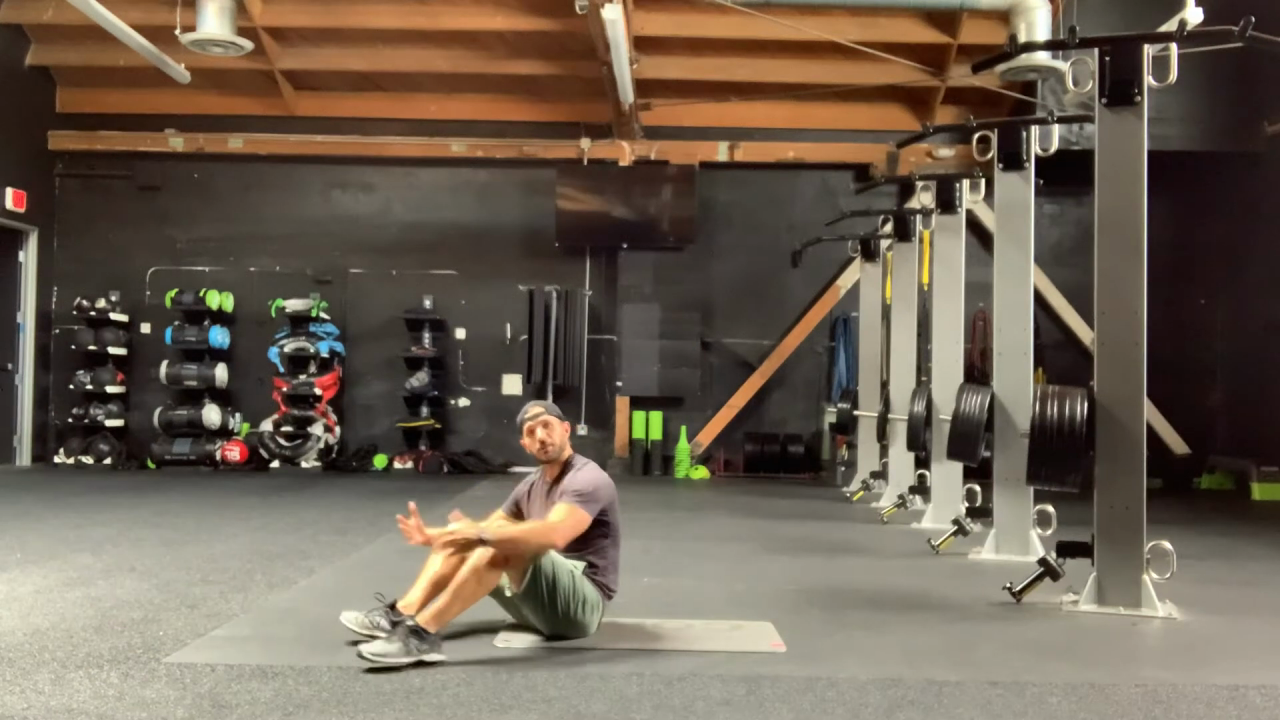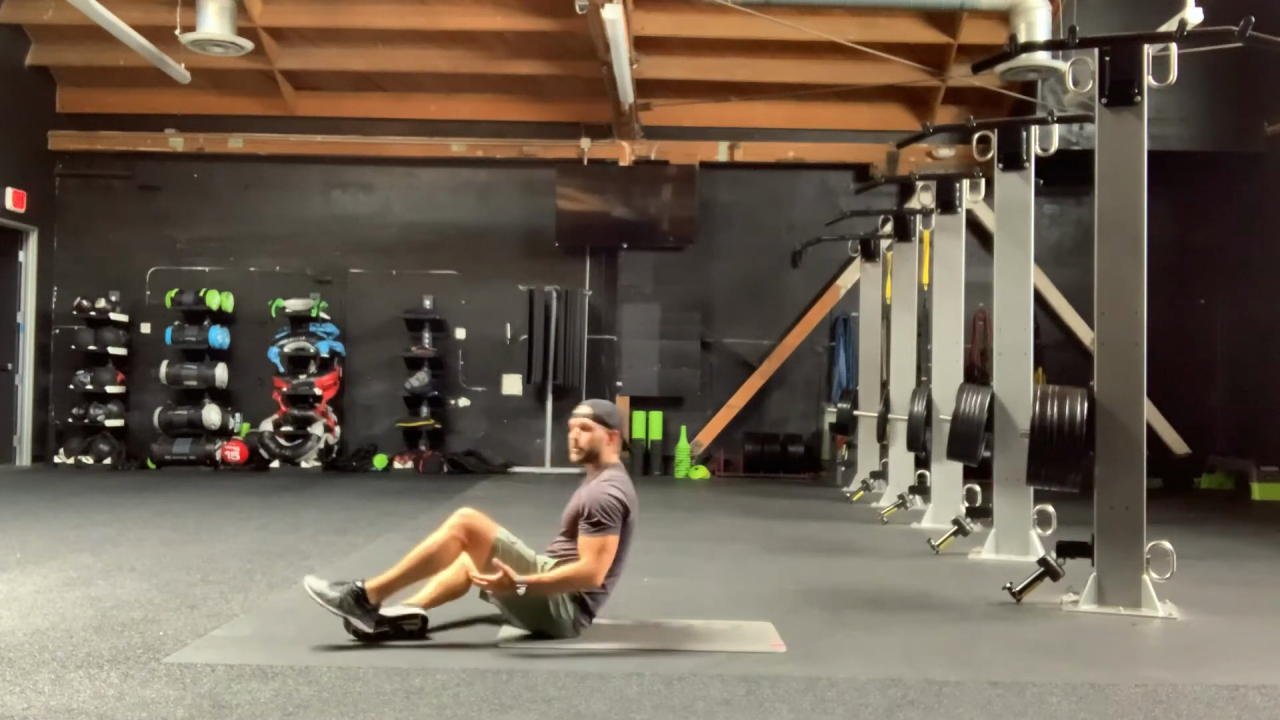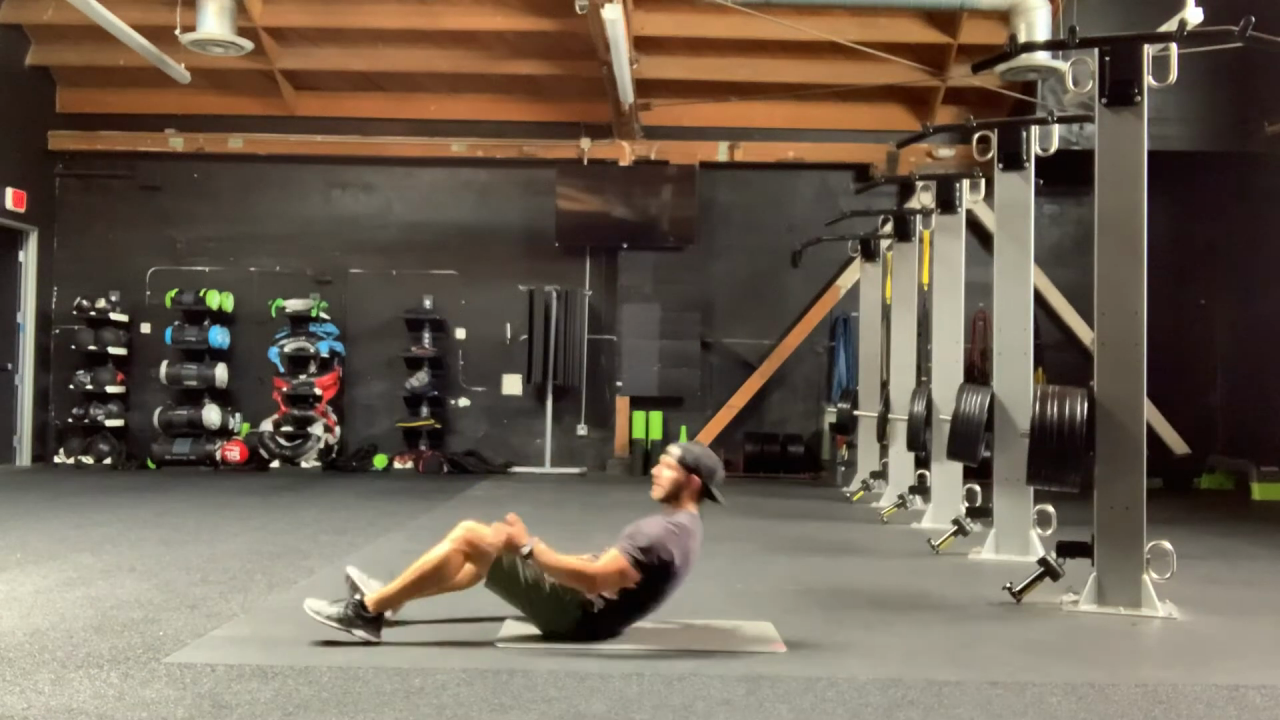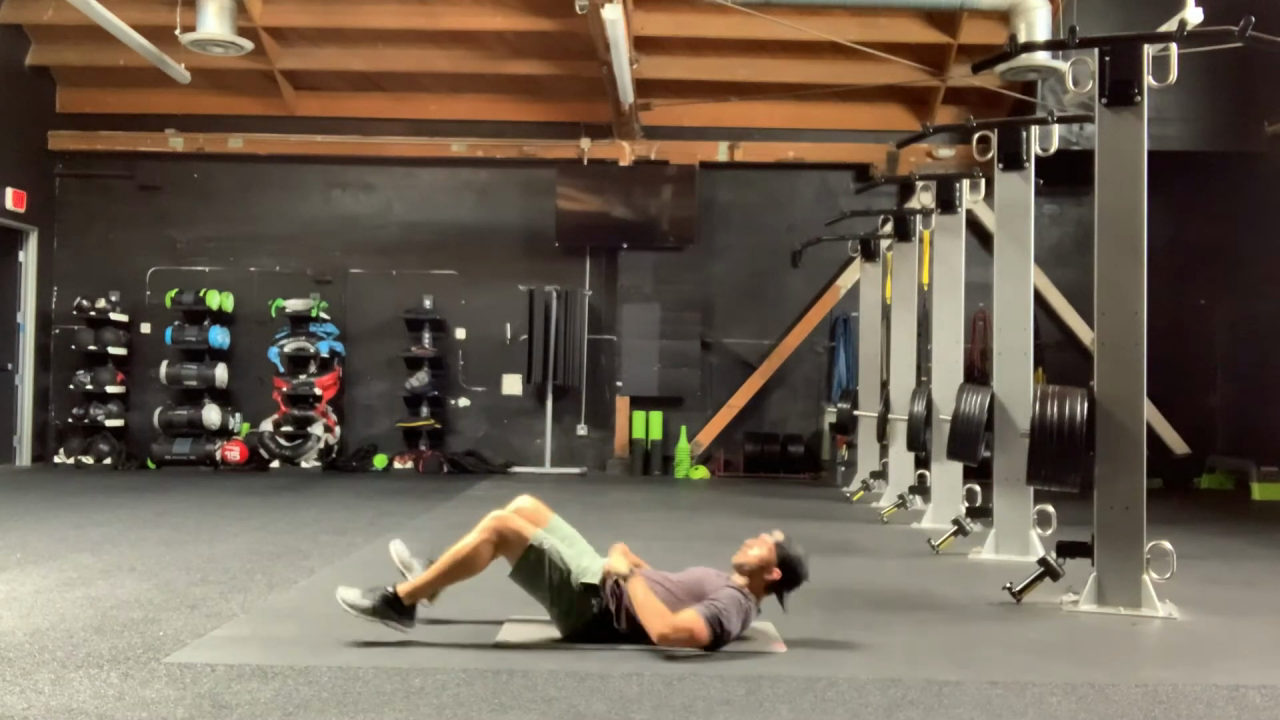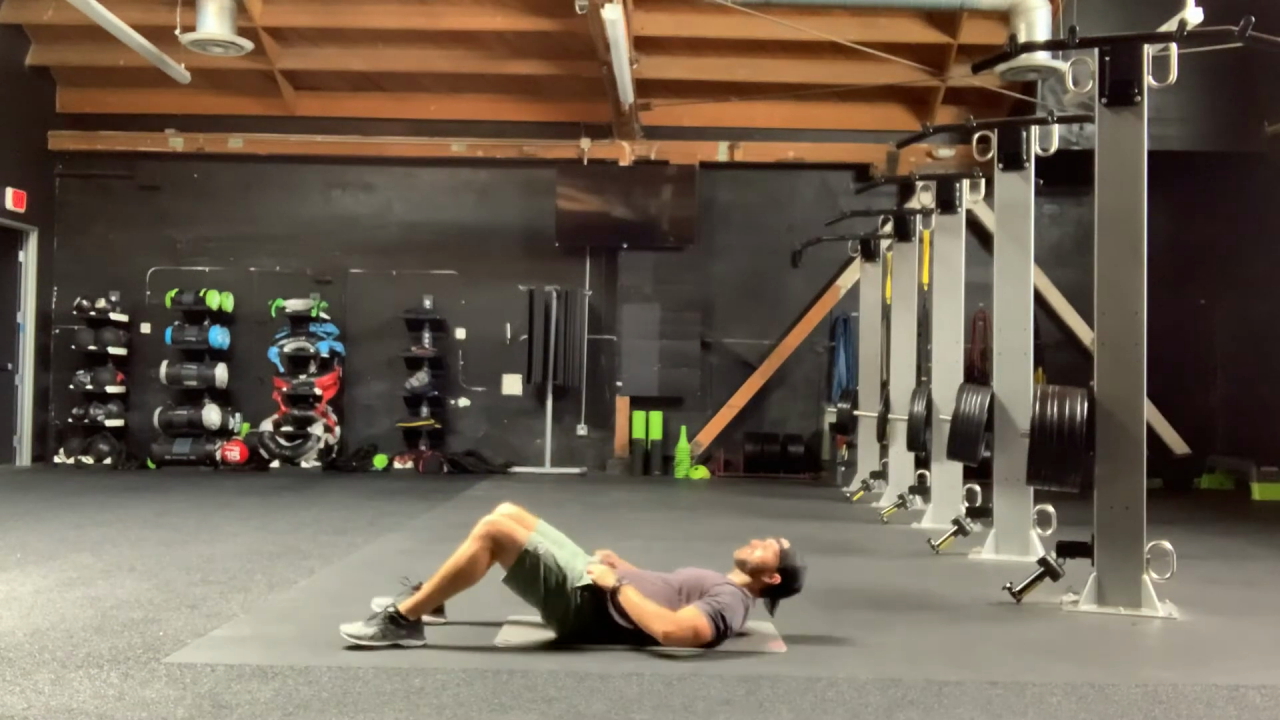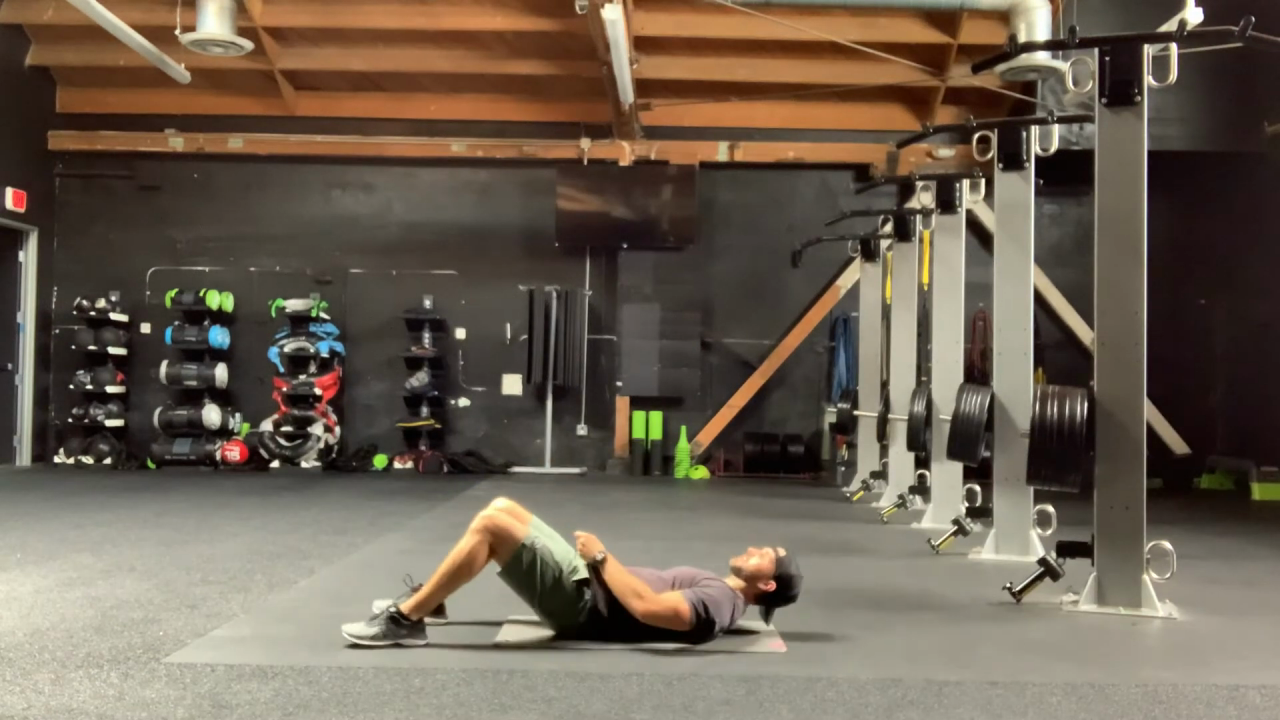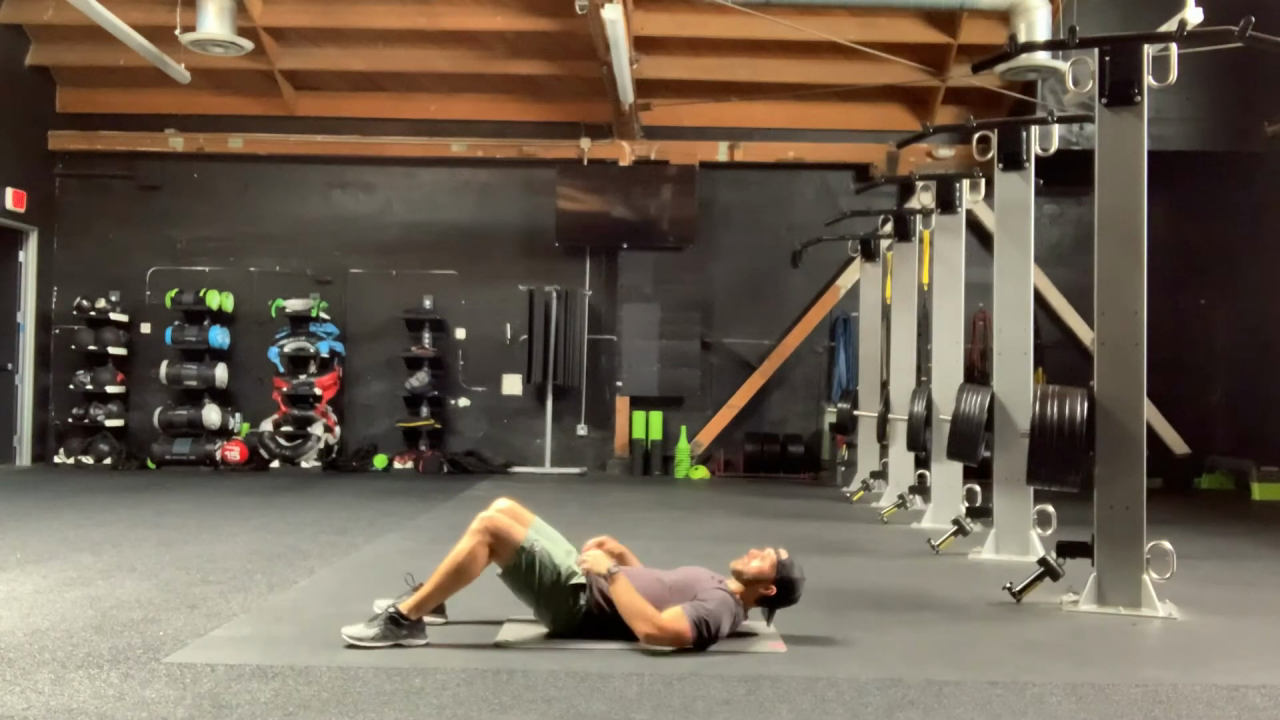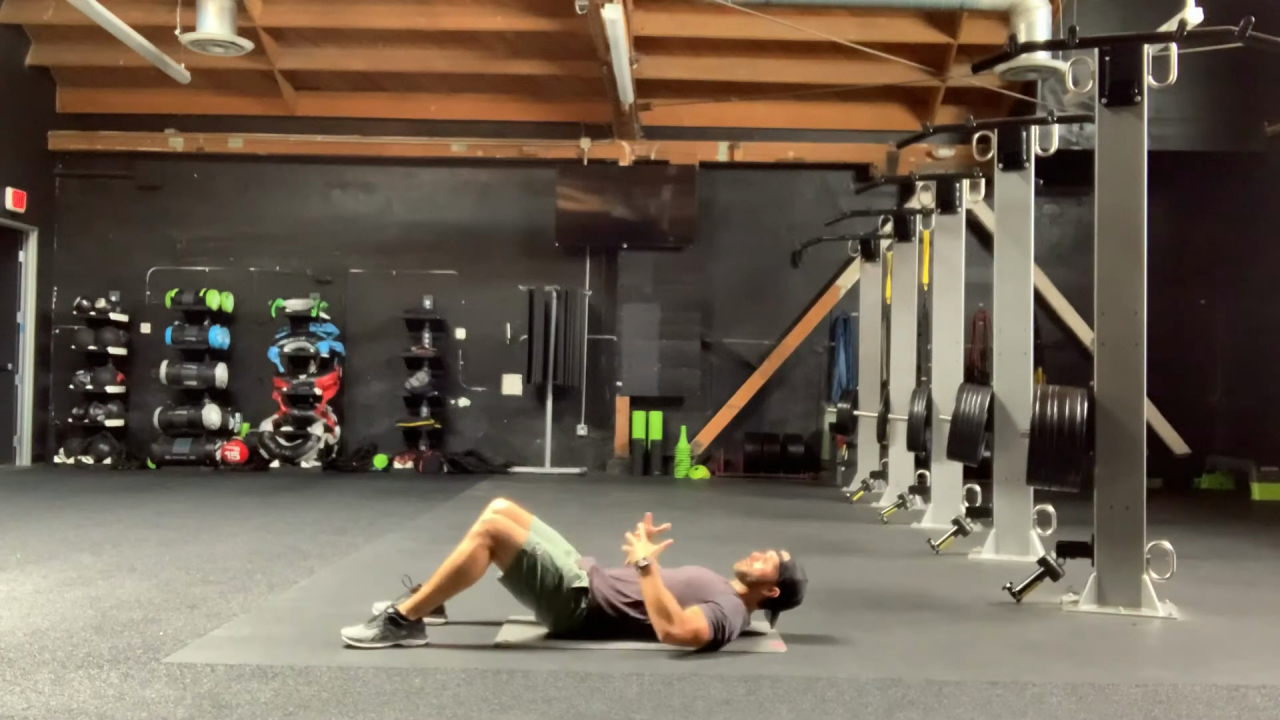
dt=0.4s
person 1, frame 1
left shoulder: (588, 481)
right shoulder: (531, 486)
left elbow: (553, 536)
right elbow: (490, 530)
left wrist: (482, 536)
right wrist: (431, 536)
left hip: (580, 604)
right hip: (539, 598)
left knee: (499, 541)
right knee: (464, 534)
left ankle: (422, 633)
right ankle: (400, 612)
person 1, frame 2
left shoulder: (606, 493)
right shoulder: (604, 484)
left elbow: (591, 574)
left wrist: (518, 584)
right wrist: (513, 568)
left hip: (560, 610)
right hip: (554, 602)
left knee: (465, 523)
right knee: (469, 549)
left ankle: (364, 599)
right ankle: (413, 611)
person 1, frame 3
left shoulder: (667, 534)
right shoulder: (677, 526)
left elbow: (590, 580)
left wrist: (528, 547)
right wrist: (535, 546)
left hip: (574, 613)
right hip: (573, 592)
left knee: (468, 536)
right knee: (477, 553)
left ankle: (366, 614)
right ankle: (384, 599)
person 1, frame 4
left shoulder: (731, 609)
right shoulder: (727, 586)
left elbow: (665, 630)
left wrist: (629, 573)
right wrist: (638, 566)
left hip: (590, 606)
right hip: (597, 577)
left knee: (495, 525)
right knee: (522, 506)
left ankle: (398, 603)
right ankle: (427, 578)
person 1, frame 5
left shoulder: (730, 604)
right shoulder: (718, 581)
left elbow: (672, 630)
left wrist: (616, 585)
right wrist: (621, 565)
left hip: (584, 605)
right hip: (590, 580)
left knee: (490, 531)
right knee: (506, 514)
left ankle: (402, 621)
right ankle: (427, 598)
person 1, frame 6
left shoulder: (718, 603)
right shoulder: (715, 587)
left elbow: (648, 608)
left wrist: (602, 558)
right wrist: (599, 559)
left hip: (580, 601)
right hip: (585, 582)
left knee: (488, 524)
right knee: (500, 507)
left ankle: (405, 620)
right ankle: (428, 602)
person 1, frame 7
left shoulder: (720, 609)
right shoulder: (717, 587)
left elbow: (651, 629)
left wrist: (610, 572)
right wrist: (619, 554)
left hip: (577, 601)
right hip: (583, 580)
left knee: (488, 526)
right knee: (502, 508)
left ankle: (403, 620)
right ankle: (429, 600)
person 1, frame 8
left shoulder: (728, 612)
right shoulder: (721, 590)
left elbow: (673, 630)
left wrist: (647, 563)
right wrist: (649, 550)
left hip: (578, 603)
right hip: (586, 577)
left knee: (489, 531)
right knee: (500, 509)
left ankle: (403, 621)
right ankle: (426, 601)
